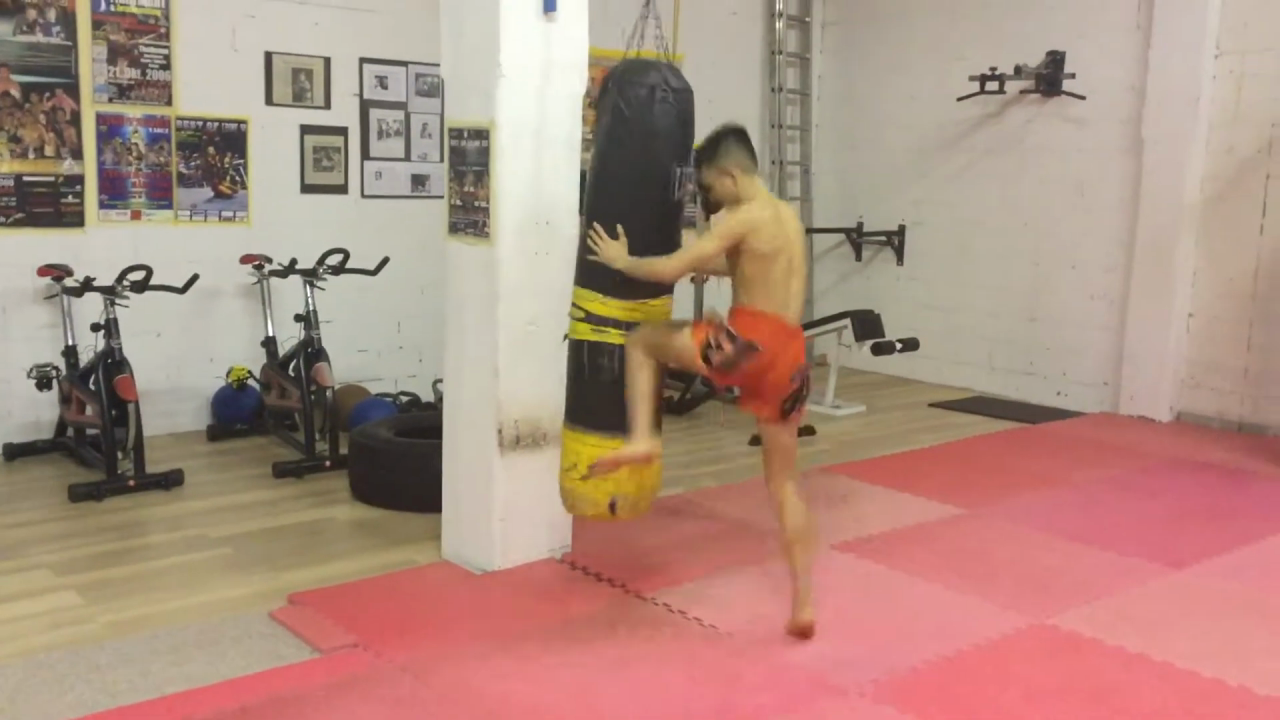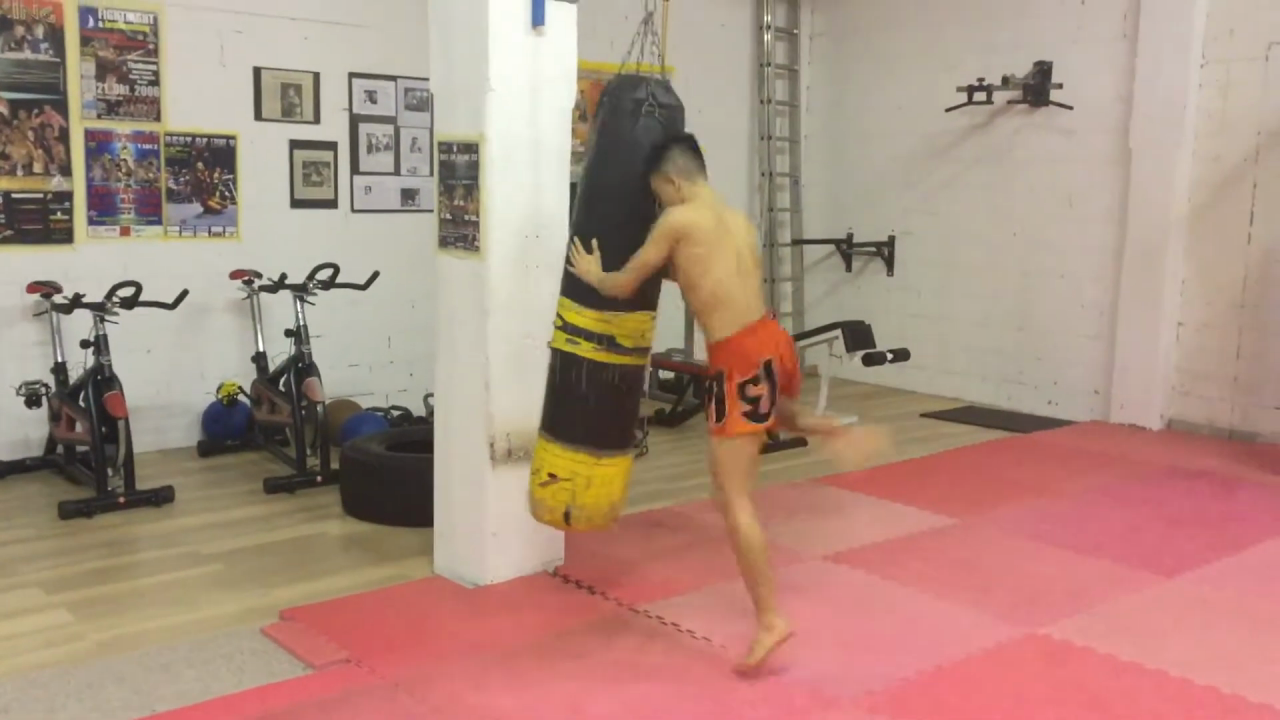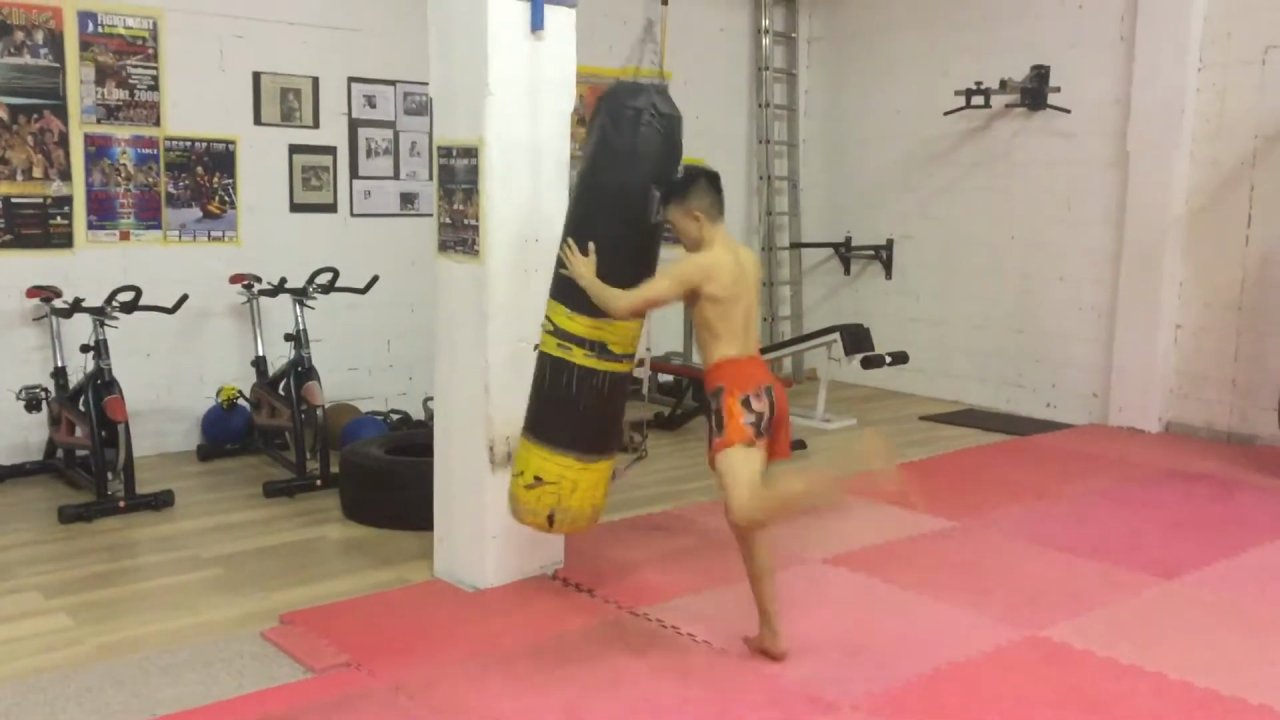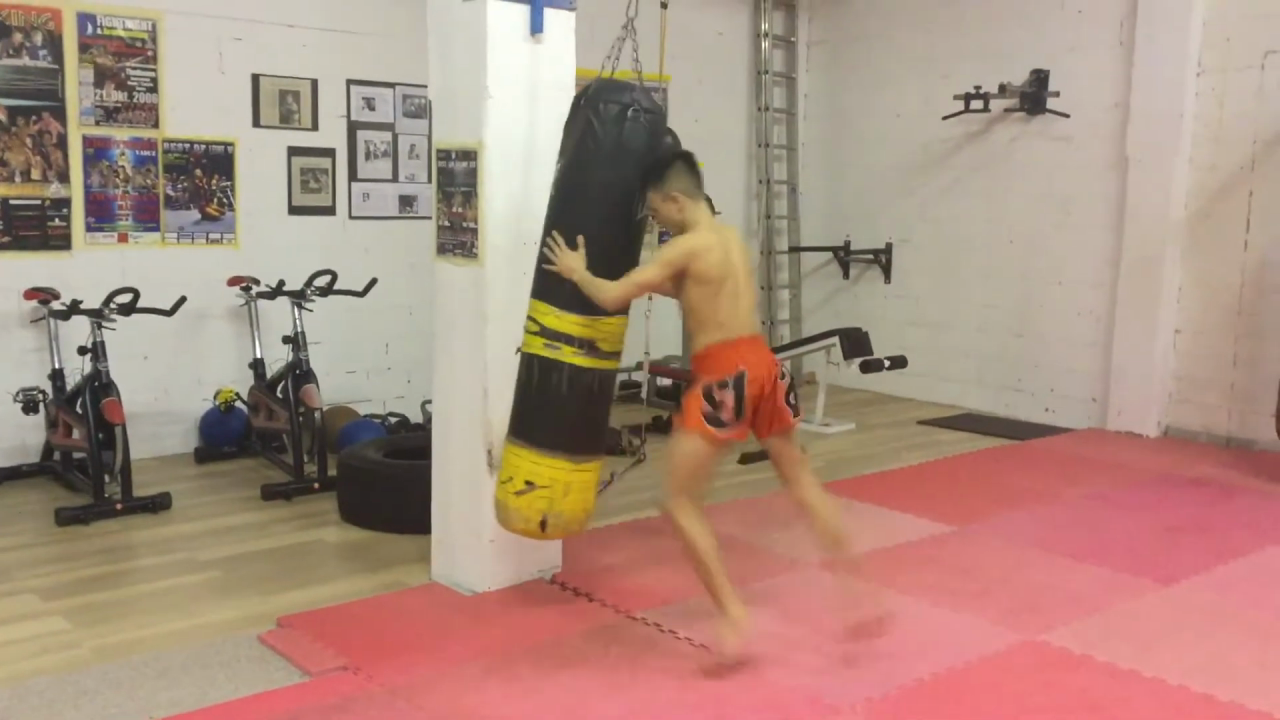
dt=0.5s
person 1, frame 1
left shoulder: (742, 219)
right shoulder: (789, 215)
left elbow: (670, 270)
left wrist: (618, 259)
right wrist: (707, 259)
left hip: (748, 345)
right hip: (789, 354)
left knee: (640, 338)
right knee: (783, 483)
left ankle: (641, 439)
right ankle: (801, 607)
person 1, frame 2
left shoulder: (679, 220)
right shoulder: (739, 221)
left elbow: (623, 287)
left wrist: (590, 272)
right wrist: (672, 264)
left hip: (740, 363)
right hip: (773, 343)
left knee: (733, 499)
left ankle: (769, 622)
right ankle: (838, 432)
person 1, frame 3
left shoulder: (699, 264)
right shoulder: (745, 260)
left elbow: (622, 306)
left wrist: (586, 276)
left hip: (740, 391)
right hip: (766, 393)
left knee: (745, 510)
right knee: (743, 519)
right ankle: (770, 633)
person 1, frame 4
left shoulder: (685, 247)
right shoulder: (731, 238)
left elbow: (612, 298)
left wrist: (576, 272)
right wrist: (651, 279)
left hip: (725, 376)
right hip: (765, 368)
left knee: (679, 503)
right knee: (804, 486)
left ankle: (733, 622)
